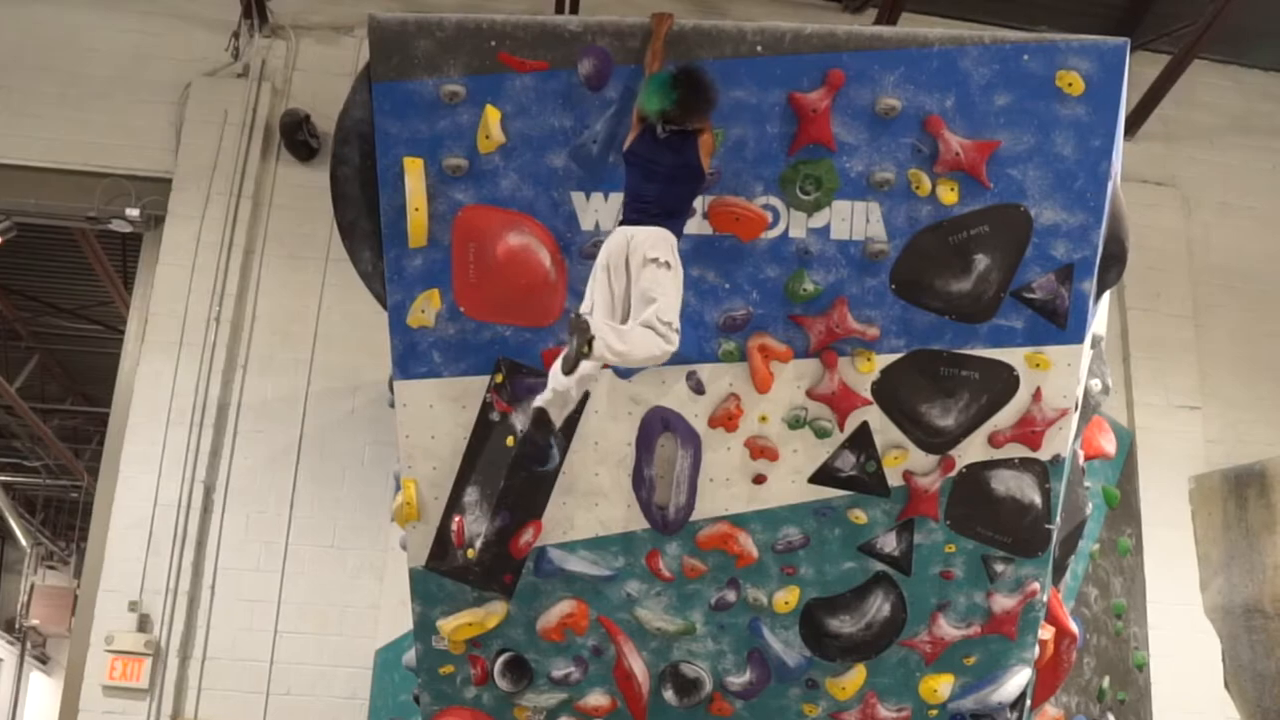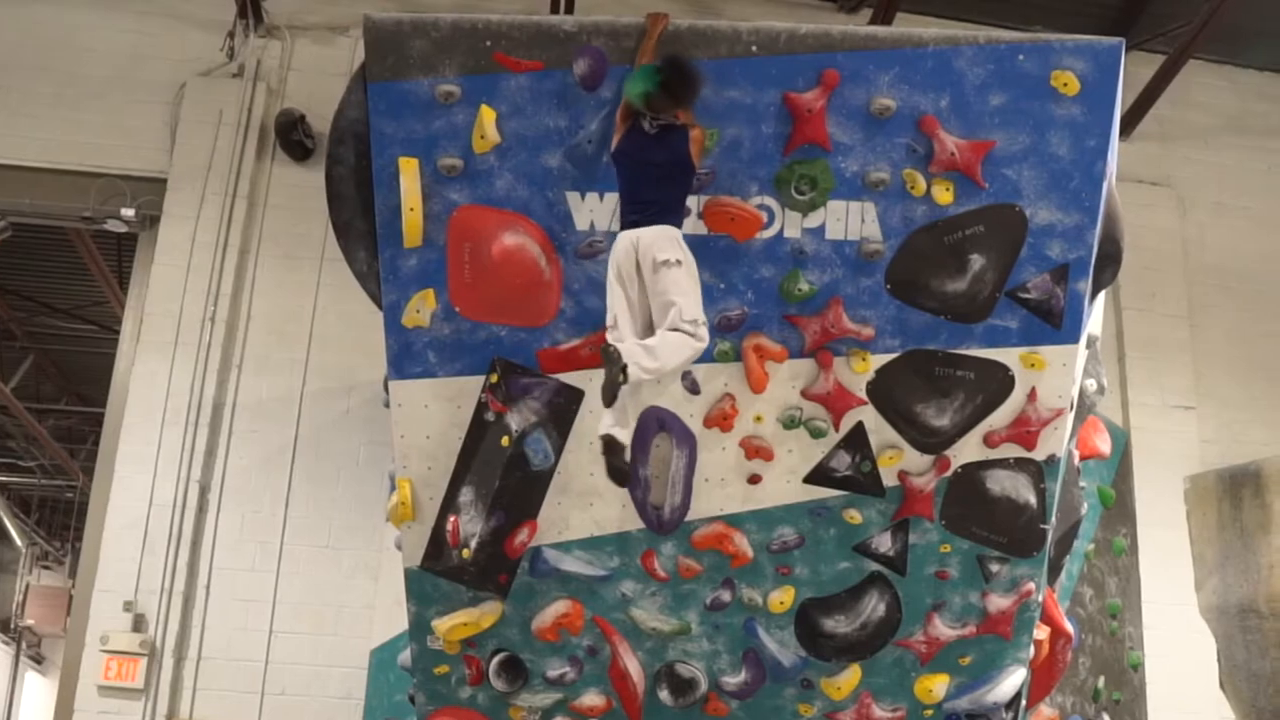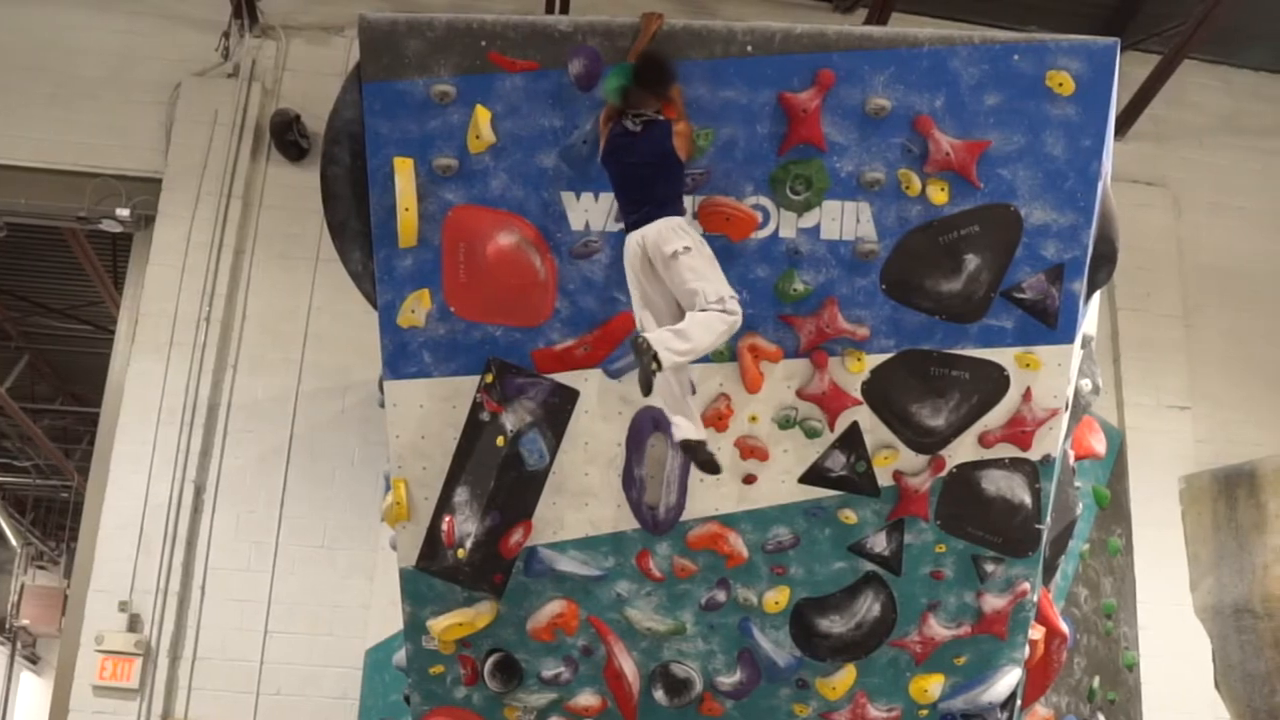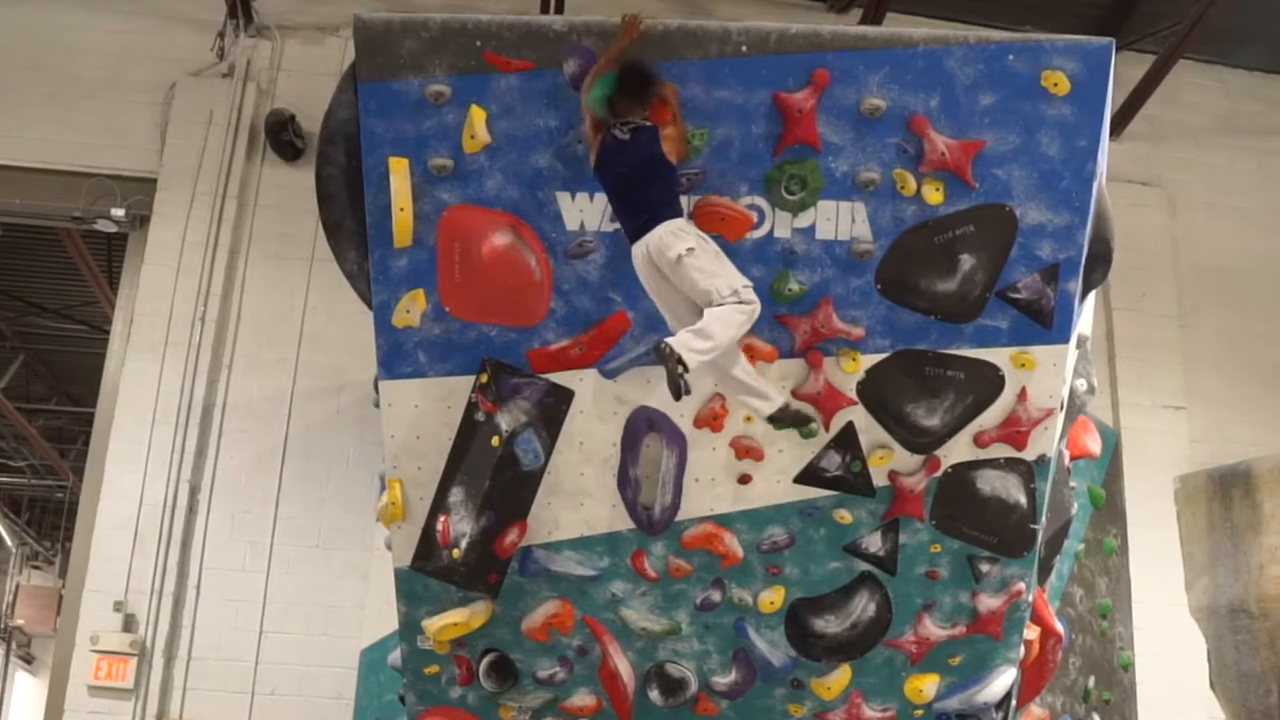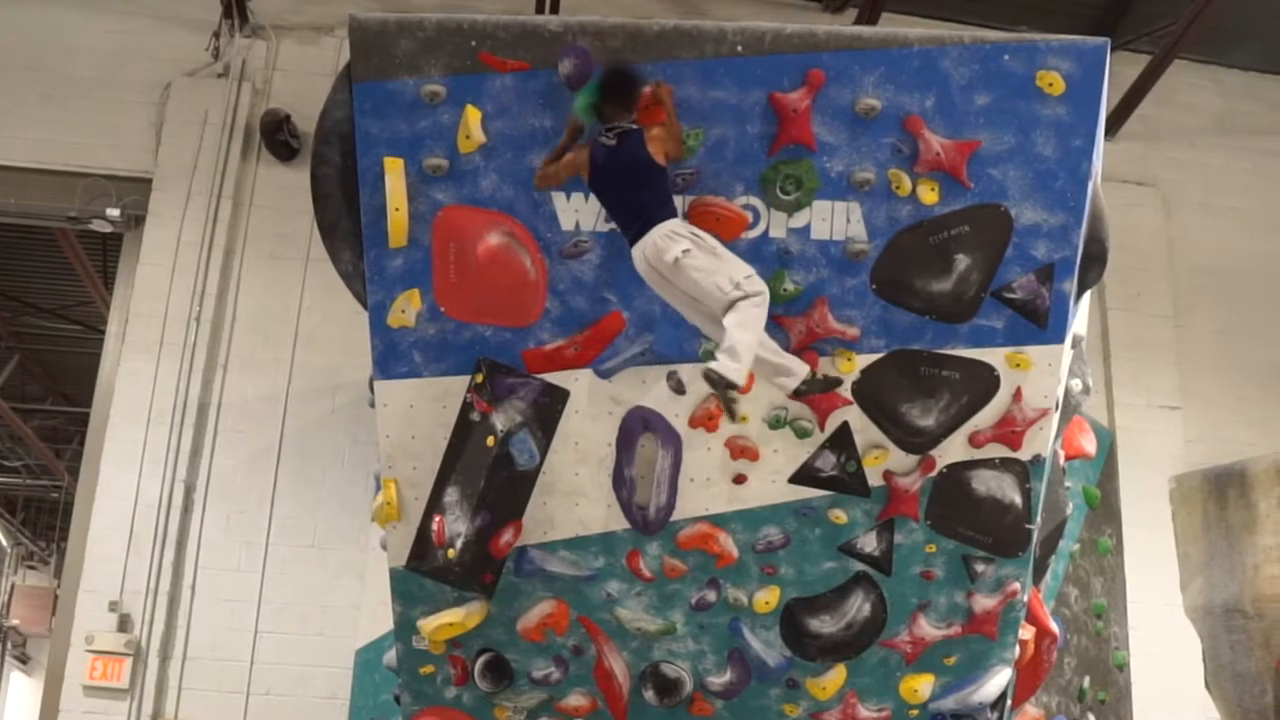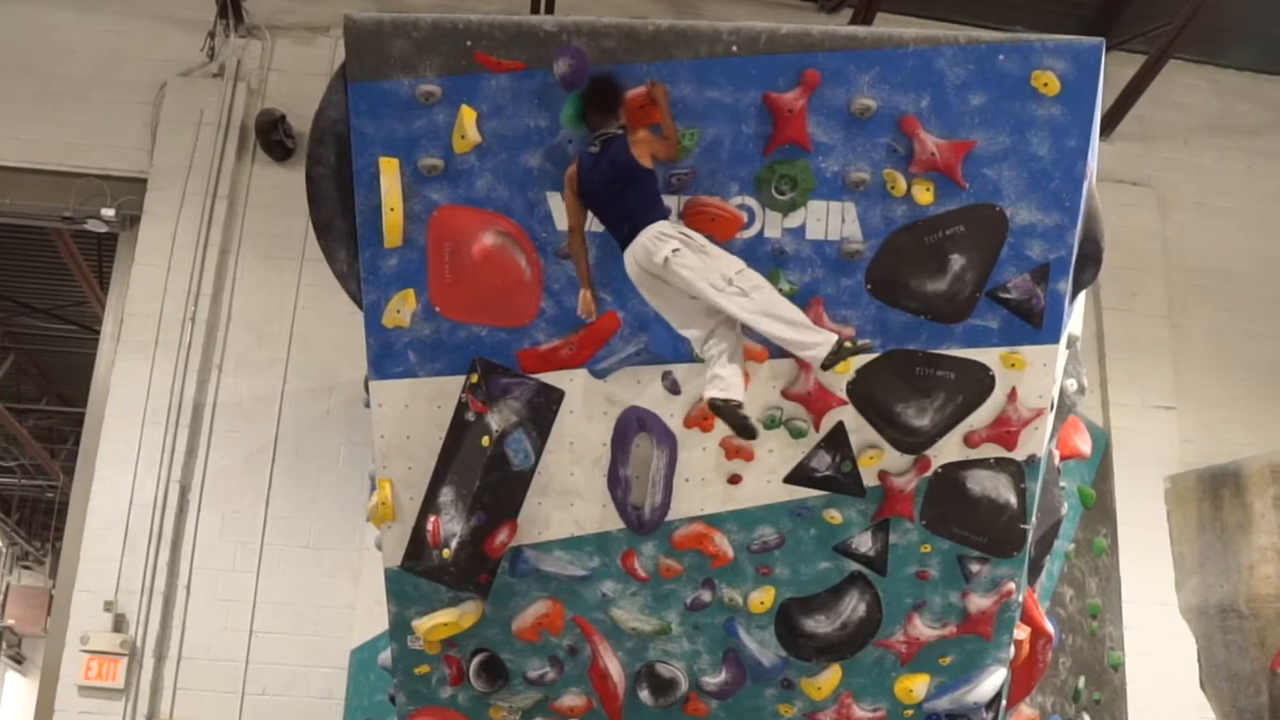
dt=0.3s
person 1, frame 1
left shoulder: (640, 131)
right shoulder: (703, 142)
left elbow: (649, 79)
left wrist: (658, 34)
right wrist: (697, 115)
left hip: (619, 239)
right hip: (658, 242)
left knee: (597, 334)
right knee: (658, 338)
left ankle: (549, 406)
right ankle: (592, 334)
person 1, frame 2
left shoulder: (623, 128)
right shoulder: (692, 137)
left elbow: (634, 81)
left wrist: (651, 35)
right wrist: (681, 111)
left hip: (624, 243)
right hip: (661, 239)
left knee: (628, 342)
right knee: (689, 334)
left ankle: (614, 432)
right ankle: (626, 358)
person 1, frame 3
left shoulder: (608, 127)
right shoulder: (677, 131)
left elbow: (624, 79)
left wrist: (643, 36)
right wrist: (675, 105)
left hip: (635, 241)
right hip: (670, 230)
left knee: (666, 345)
right knee: (723, 310)
left ankle: (689, 433)
right ankle: (656, 348)
person 1, frame 4
left shoulder: (598, 141)
right shoulder: (665, 136)
left elbow: (590, 90)
left wrist: (620, 45)
right wrist: (674, 106)
left hip: (640, 252)
right hip: (672, 237)
left knee: (709, 331)
right knee: (742, 302)
left ankle: (772, 404)
right ankle: (682, 351)
person 1, frame 5
left shoulder: (584, 156)
right shoulder: (652, 137)
left elbow: (541, 178)
right elbow: (678, 151)
left wrist: (570, 138)
right wrist: (668, 105)
left hip: (642, 254)
right hip: (670, 236)
left knee: (726, 322)
right knee: (751, 292)
left ankle: (796, 377)
right ankle: (727, 371)
person 1, frame 6
left shoulder: (575, 172)
right shoulder: (636, 140)
left elbow: (575, 231)
right elbow: (672, 150)
left wrist: (585, 287)
right wrist: (662, 105)
left hip: (634, 260)
right hip: (659, 239)
left knee: (717, 321)
right knee: (744, 286)
left ankle: (723, 393)
right ankle: (823, 346)
